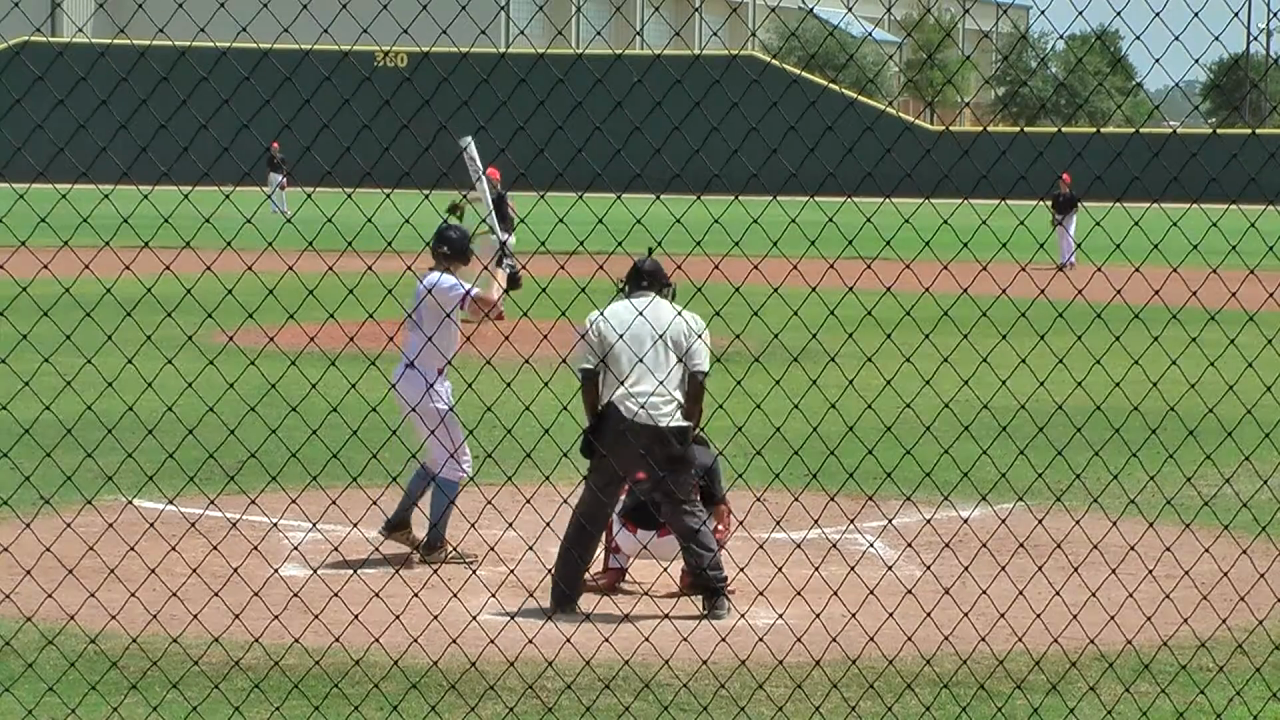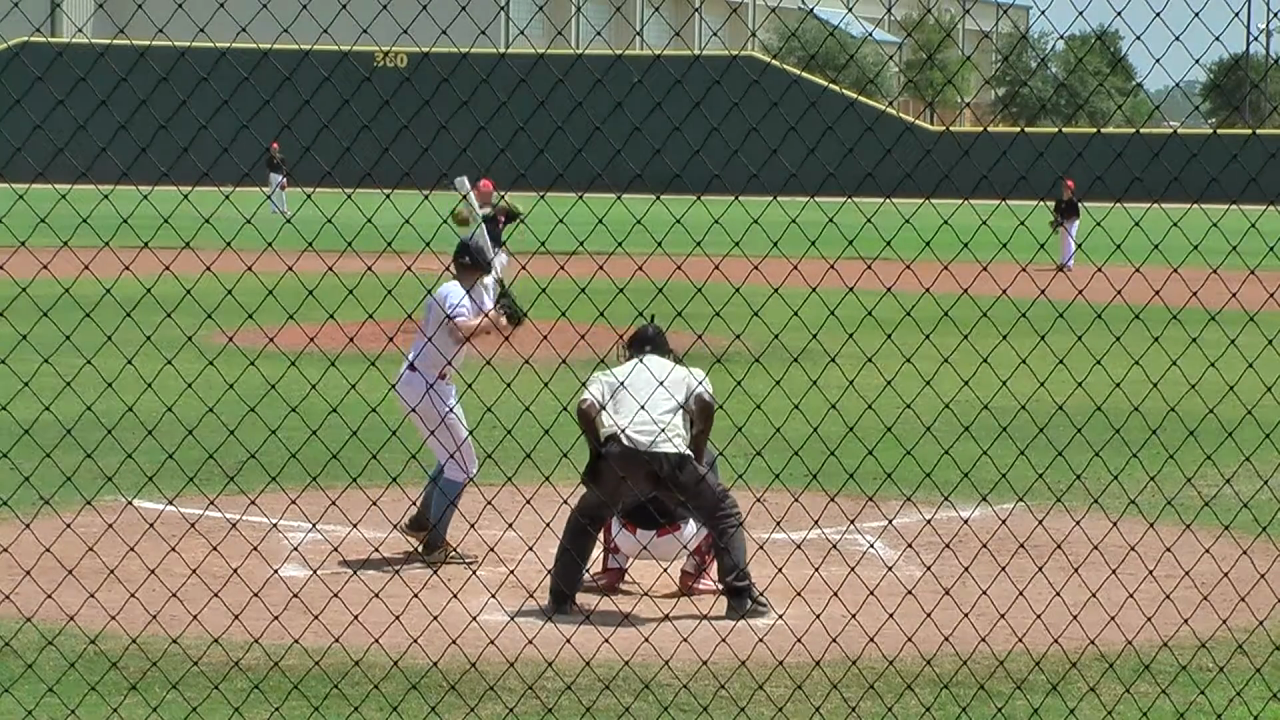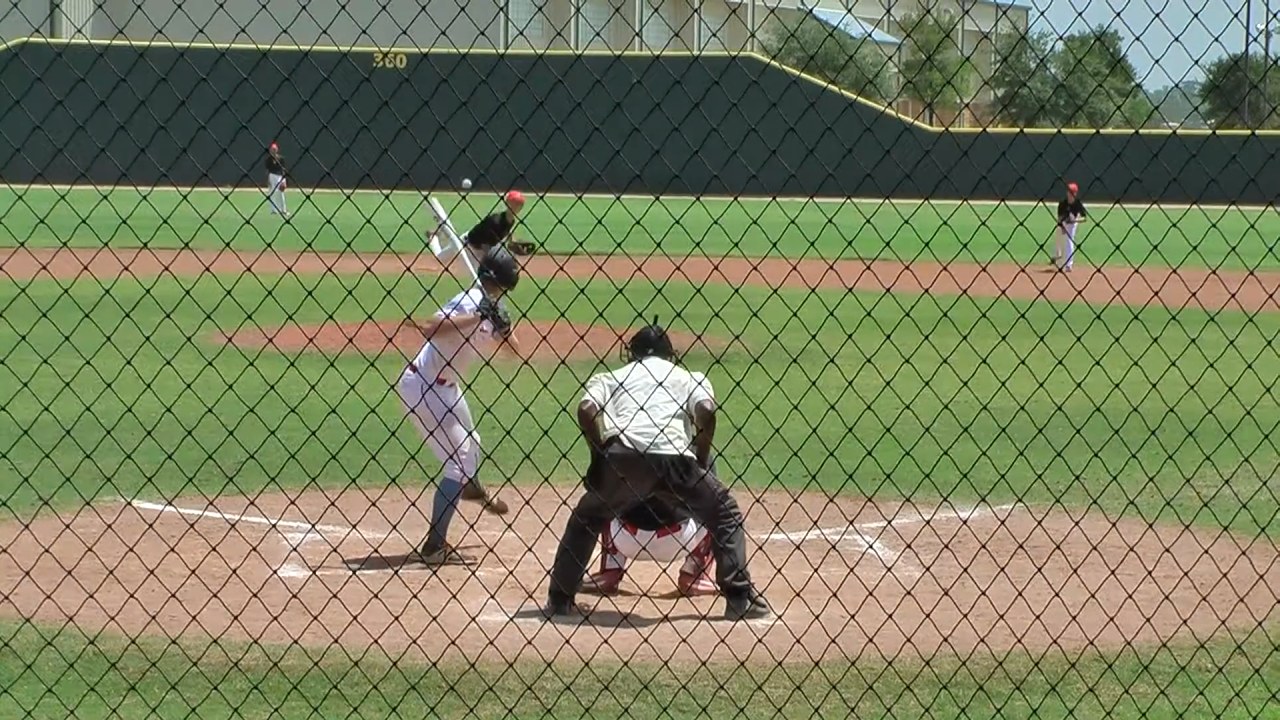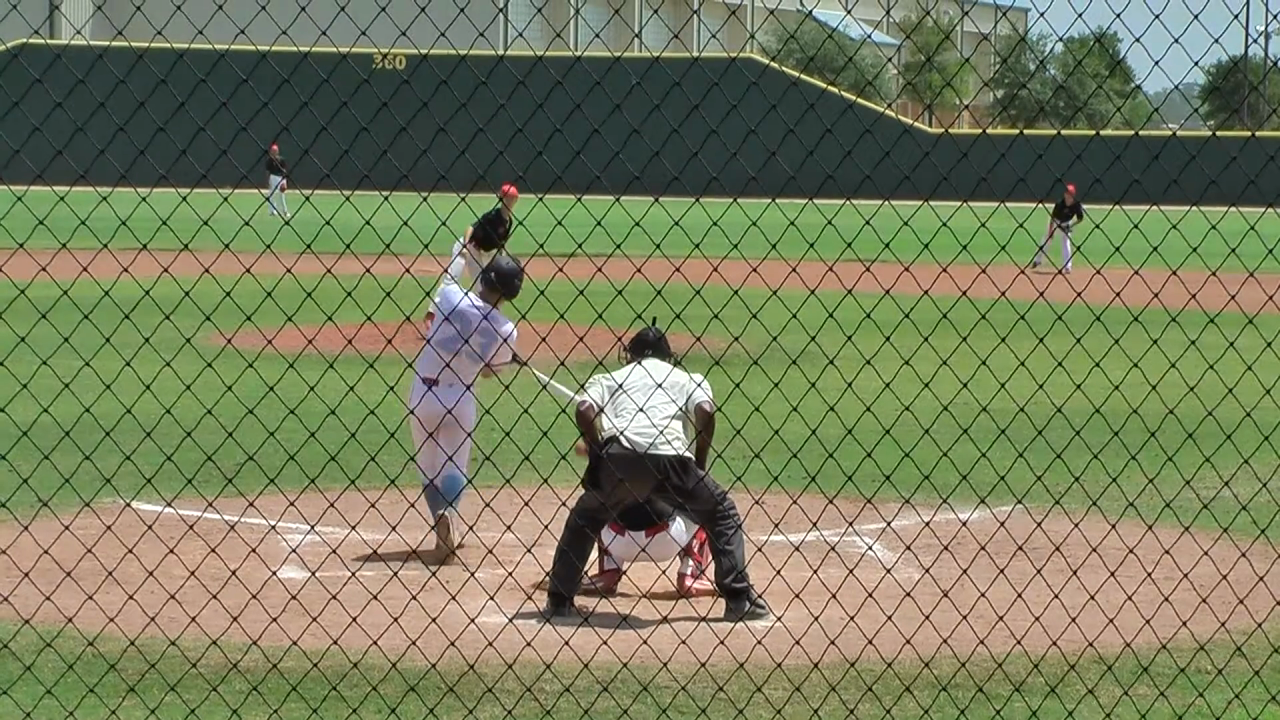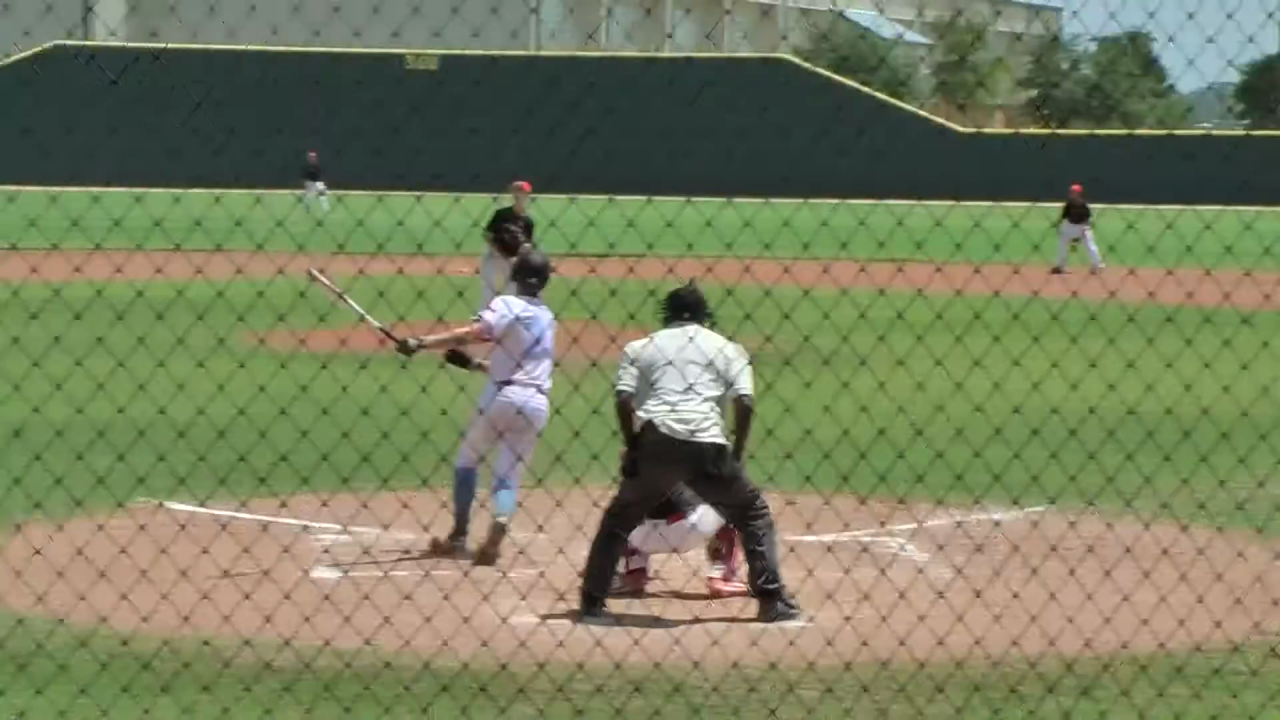
dt=0.4s
person 1, frame 1
left shoulder: (435, 281)
right shoulder: (442, 284)
left elbow: (480, 306)
right elbow: (489, 302)
left wrist: (503, 281)
left hip: (420, 379)
right hip: (423, 383)
left knee: (439, 457)
right knee: (455, 463)
left ankle: (399, 522)
right ankle: (435, 545)
person 1, frame 2
left shoulder: (477, 290)
right shoulder: (455, 294)
left elbow: (500, 327)
right elbow: (463, 334)
left wrist: (503, 315)
right wrist: (494, 314)
left hip: (435, 383)
right hip: (423, 385)
left knee: (454, 454)
right knee: (463, 463)
left ankle: (420, 522)
right ankle: (435, 545)
person 1, frame 3
left shoulder: (492, 305)
right shoulder: (469, 301)
left elbow: (512, 349)
right elbow: (431, 329)
left wrist: (503, 327)
right wrist: (477, 317)
left hip: (445, 386)
right hip: (423, 387)
left knee: (469, 447)
right knee: (460, 462)
left ankle: (473, 490)
right ankle: (434, 546)
person 1, frame 4
left shoulder: (450, 293)
right shoulder: (505, 330)
right elbow: (488, 371)
left hip: (420, 394)
right hip: (455, 401)
left knee: (428, 466)
right knee: (454, 472)
left ankle: (444, 533)
right ankle: (446, 517)
person 1, frame 5
left shoulder: (506, 306)
right shoulder: (546, 317)
left elbow: (474, 333)
left wrist: (422, 343)
right wrist: (474, 363)
left hip: (501, 397)
right hip: (535, 406)
left knee: (466, 462)
right knee: (507, 477)
left ankle: (458, 537)
right ankle: (500, 521)
person 2, frame 1
left shoulder: (600, 318)
right shoulder: (686, 320)
left elbow: (589, 378)
right elbow: (697, 380)
left wrist: (596, 426)
right wrist: (688, 429)
left hip: (618, 423)
right hip: (668, 428)
left knee: (591, 511)
right knee: (686, 511)
left ankle: (564, 598)
right ankle: (715, 596)
person 2, frame 2
left shoulder: (609, 375)
right shoulder: (688, 373)
left elbow: (586, 410)
right elbow: (706, 404)
left wrist: (598, 453)
right wrist: (697, 452)
left hip: (621, 453)
right hip: (670, 454)
left knee: (586, 517)
right knee: (724, 512)
left ankle: (560, 599)
right ankle: (742, 598)
person 2, frame 3
left shoulder: (609, 377)
right shoulder: (689, 377)
left elbow: (586, 410)
right elbow: (707, 411)
left wrist: (599, 455)
right wrist: (701, 461)
left hip: (622, 457)
right hip: (673, 459)
left knee: (587, 518)
right knee: (724, 513)
left ankle: (559, 600)
right ankle: (740, 598)
person 2, frame 4
left shoulder: (607, 379)
right shoulder: (688, 378)
left elbow: (584, 411)
right elbow: (705, 412)
left wrist: (596, 456)
right wrist: (700, 464)
left hip: (620, 457)
right hip: (670, 458)
left knee: (584, 519)
right knee: (722, 513)
left ankle: (559, 601)
right ankle: (739, 600)
person 2, frame 5
left shoulder: (642, 347)
right shoulder: (728, 349)
left elbow: (624, 401)
right elbow: (744, 404)
left wrist: (633, 445)
right wrist: (736, 455)
left hip: (657, 443)
right hip: (707, 446)
left knee: (619, 517)
right knee: (753, 512)
left ankle: (592, 601)
right ankle: (772, 599)
